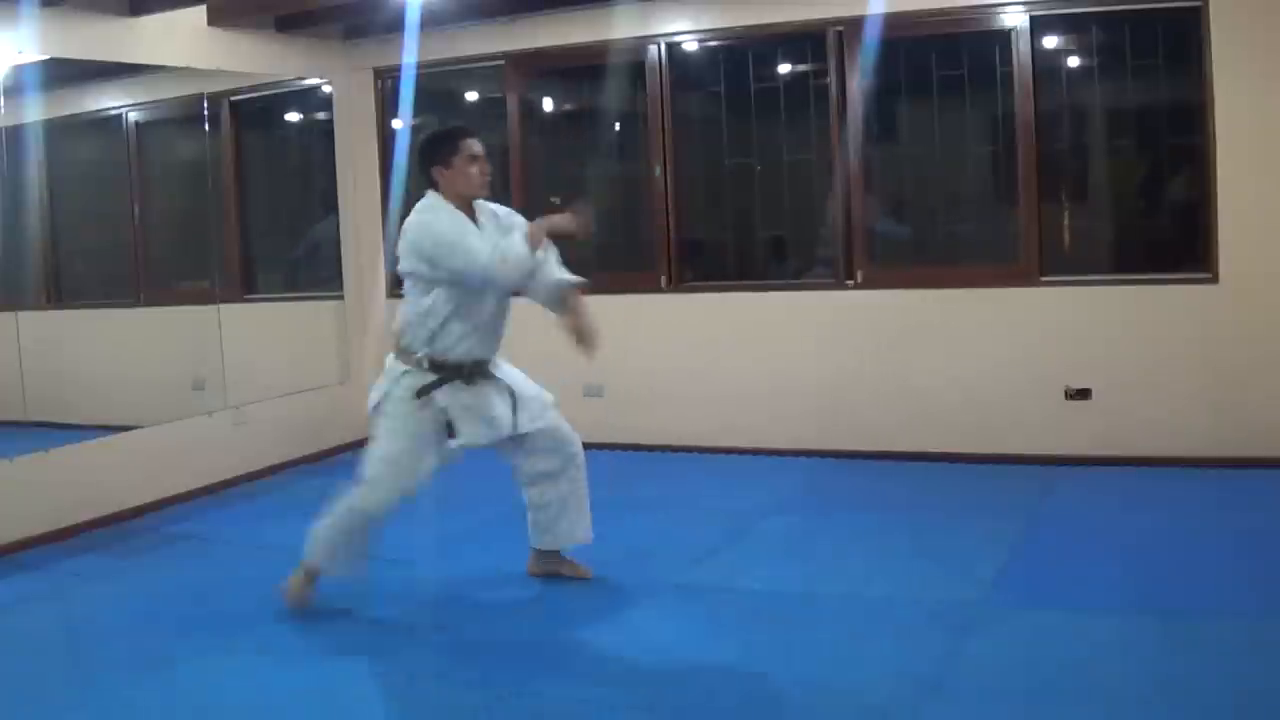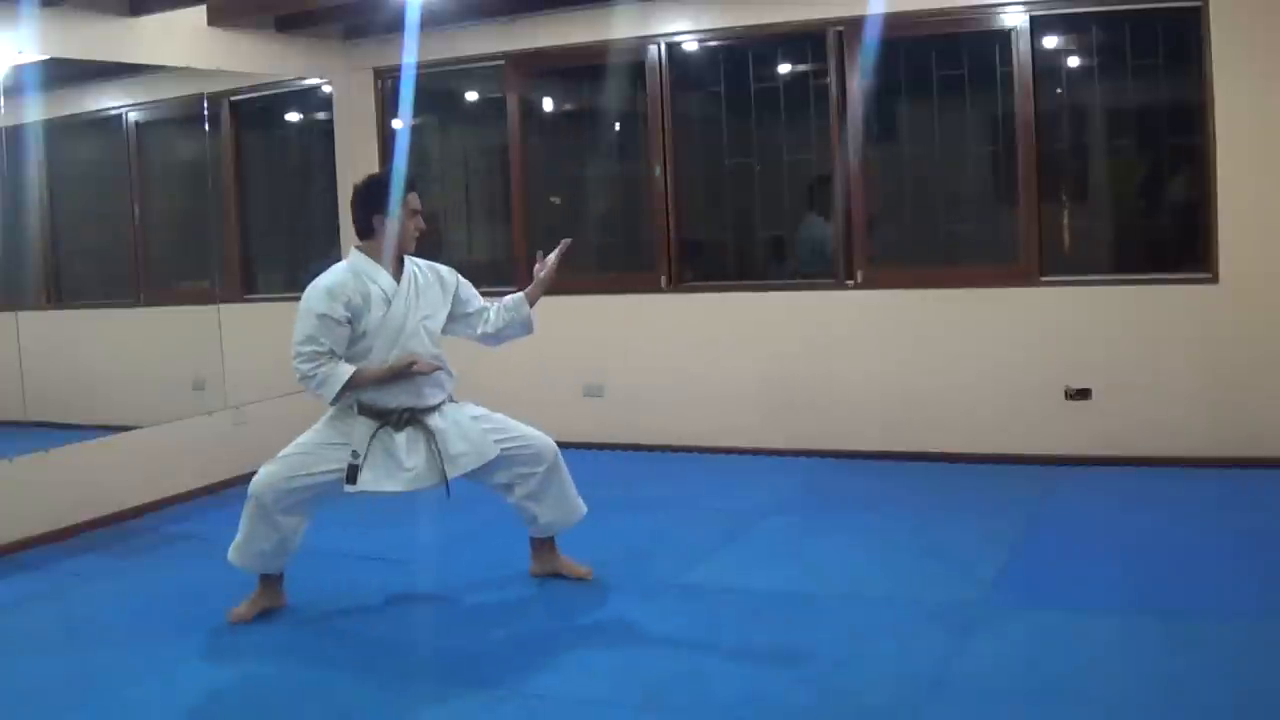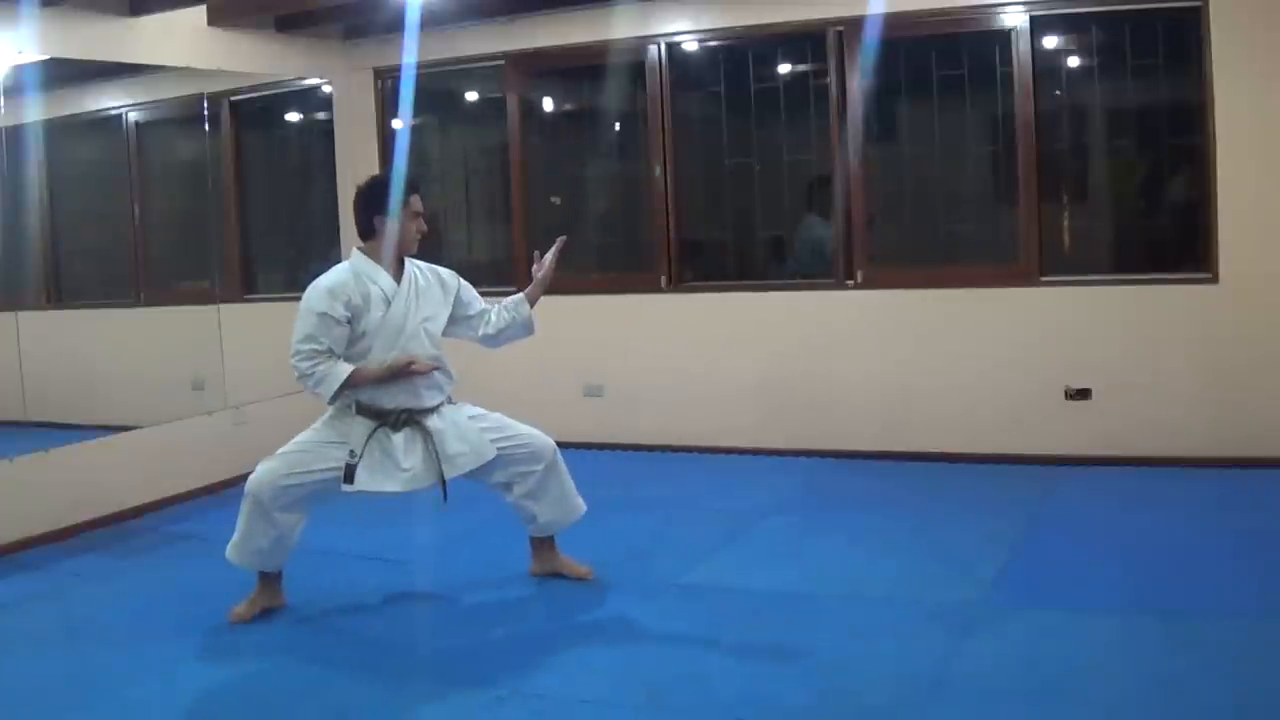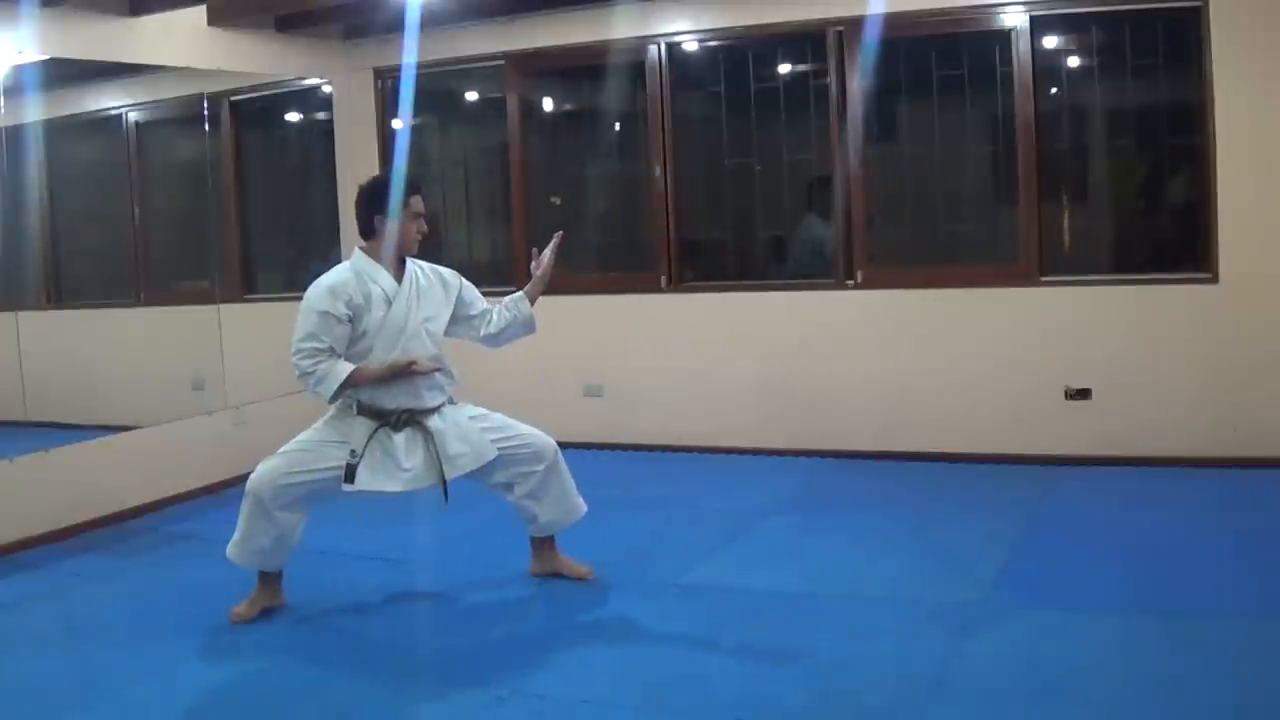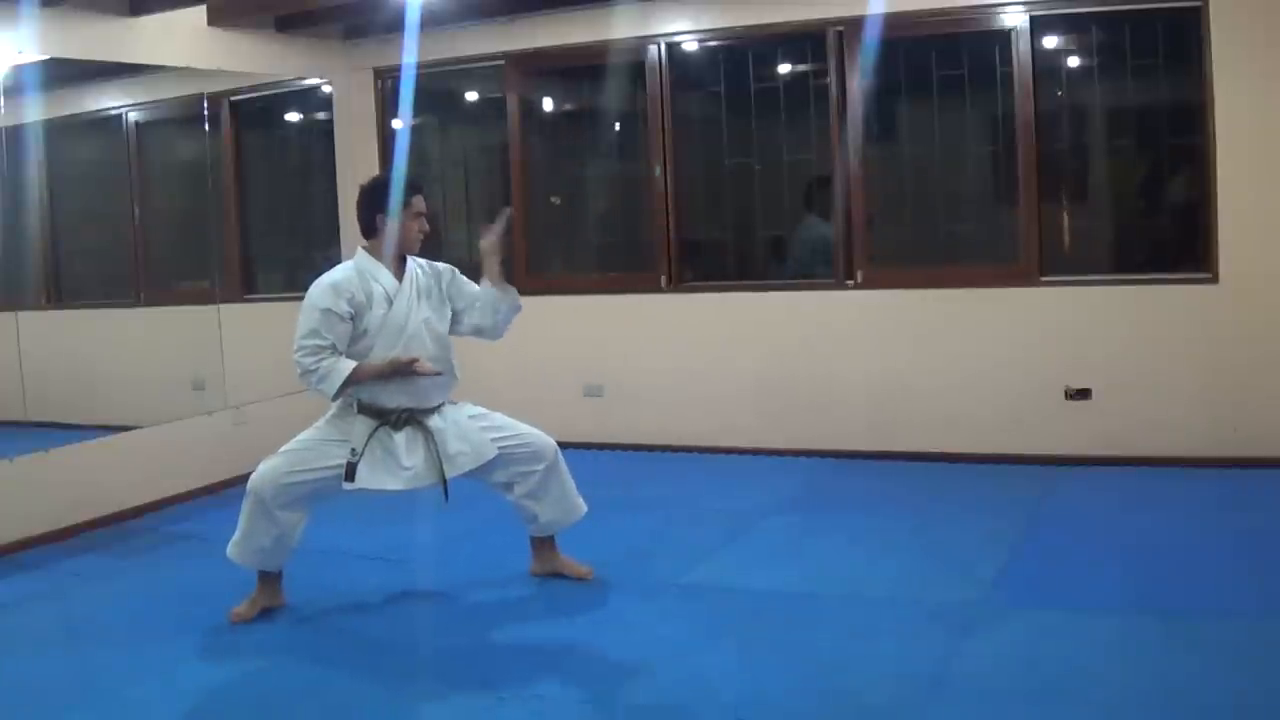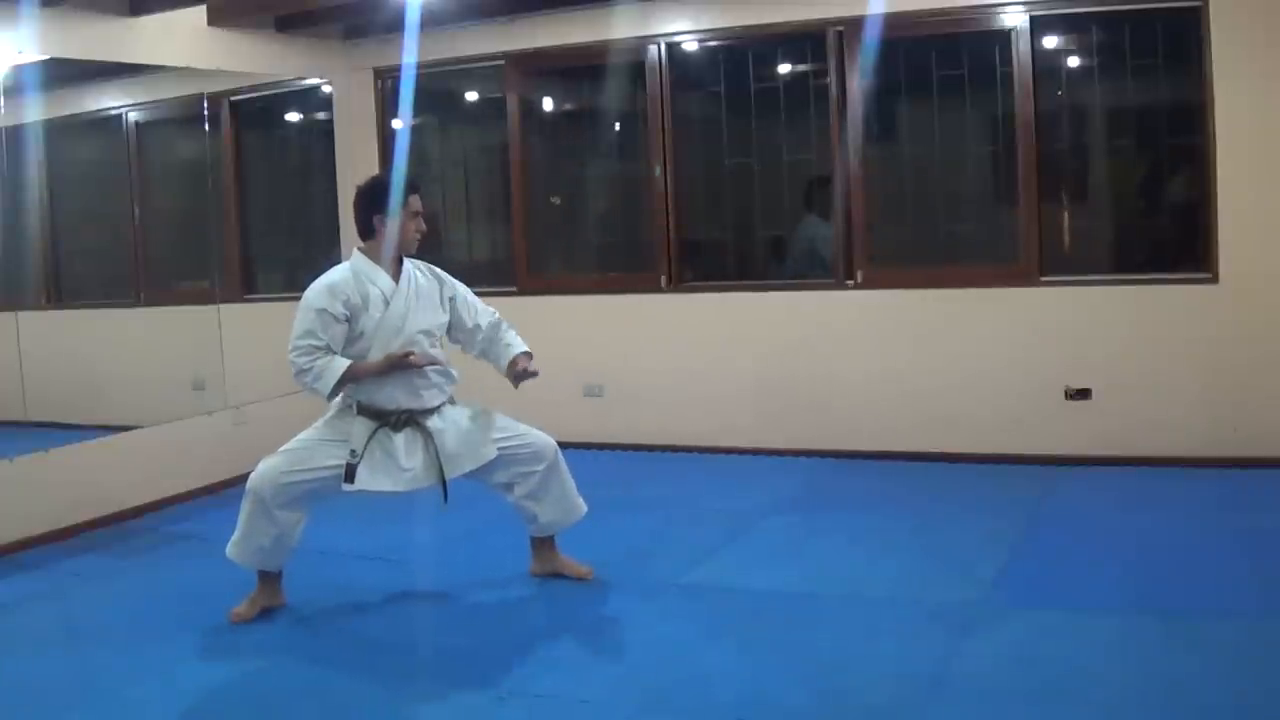
dt=0.5s
person 1, frame 1
left shoulder: (497, 220)
right shoulder: (430, 225)
left elbow: (542, 270)
right elbow: (493, 265)
left wrist: (573, 307)
right wrist: (541, 229)
left hip: (481, 374)
right hip: (421, 382)
left knee: (559, 447)
right knee: (383, 488)
left ankle: (548, 553)
right ankle: (311, 570)
person 1, frame 2
left shoulder: (436, 278)
right shoulder: (333, 289)
left elbow: (490, 324)
right elbow: (313, 368)
left wrist: (539, 285)
right wrist: (385, 373)
left hip: (437, 418)
right hip: (361, 426)
left knee: (537, 452)
right knee: (272, 487)
left ankle: (545, 553)
right ankle: (269, 587)
person 1, frame 3
left shoulder: (437, 280)
right shoulder: (334, 288)
left elbow: (491, 327)
right elbow: (310, 365)
left wrist: (538, 286)
right wrist: (383, 372)
left hip: (436, 420)
right hip: (359, 426)
left knee: (536, 451)
right knee: (269, 484)
left ankle: (545, 553)
right ankle: (268, 587)
person 1, frame 4
left shoulder: (438, 280)
right shoulder: (335, 288)
left elbow: (491, 325)
right elbow: (311, 364)
left wrist: (537, 284)
right wrist: (382, 374)
left hip: (438, 420)
right hip: (360, 427)
left knee: (538, 451)
right knee: (269, 483)
left ankle: (545, 554)
right ankle: (269, 586)
person 1, frame 5
left shoulder: (437, 277)
right shoulder: (337, 286)
left elbow: (490, 322)
right elbow: (313, 362)
left wrist: (491, 262)
right wrist: (384, 369)
left hip: (439, 419)
right hip: (361, 425)
left knee: (537, 451)
right knee: (271, 482)
left ankle: (545, 553)
right ankle: (268, 587)
person 1, frame 6
left shoulder: (435, 281)
right shoulder: (334, 288)
left elbow: (486, 328)
right elbow: (307, 362)
left wrist: (518, 359)
right wrist: (378, 367)
left hip: (439, 421)
right hip: (360, 426)
left knee: (538, 452)
right knee: (270, 482)
left ankle: (545, 554)
right ankle: (269, 587)
